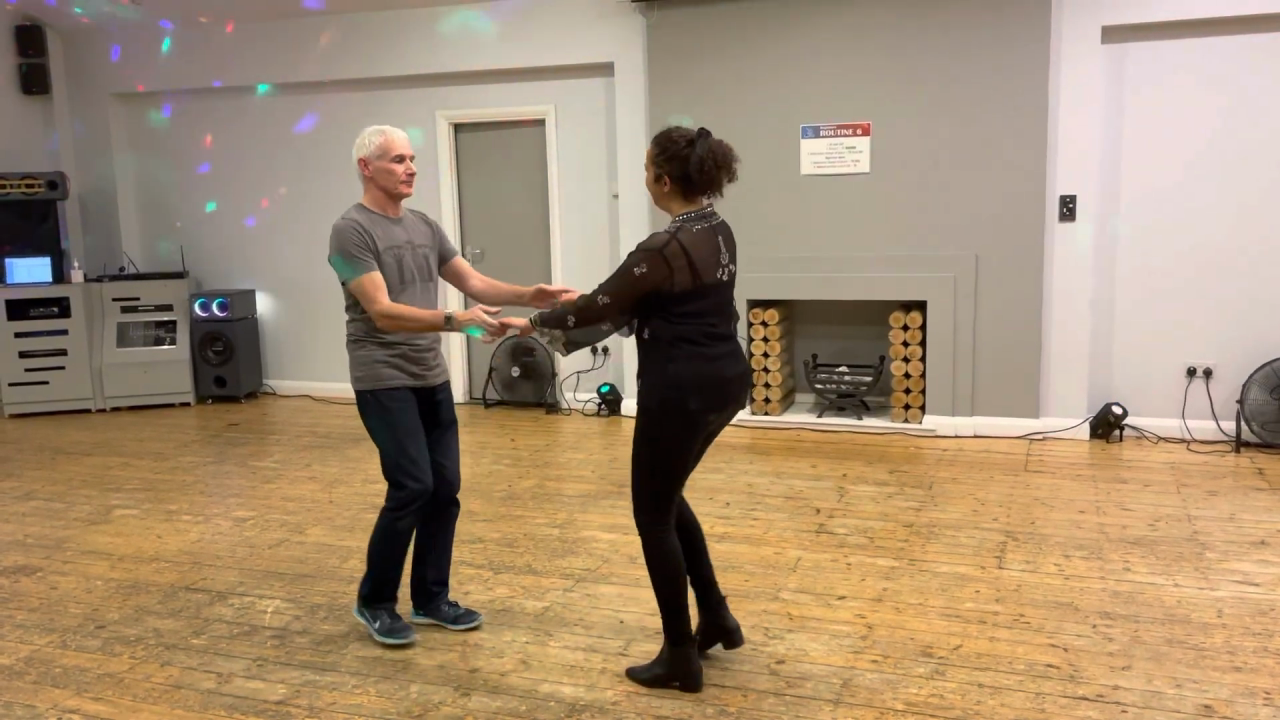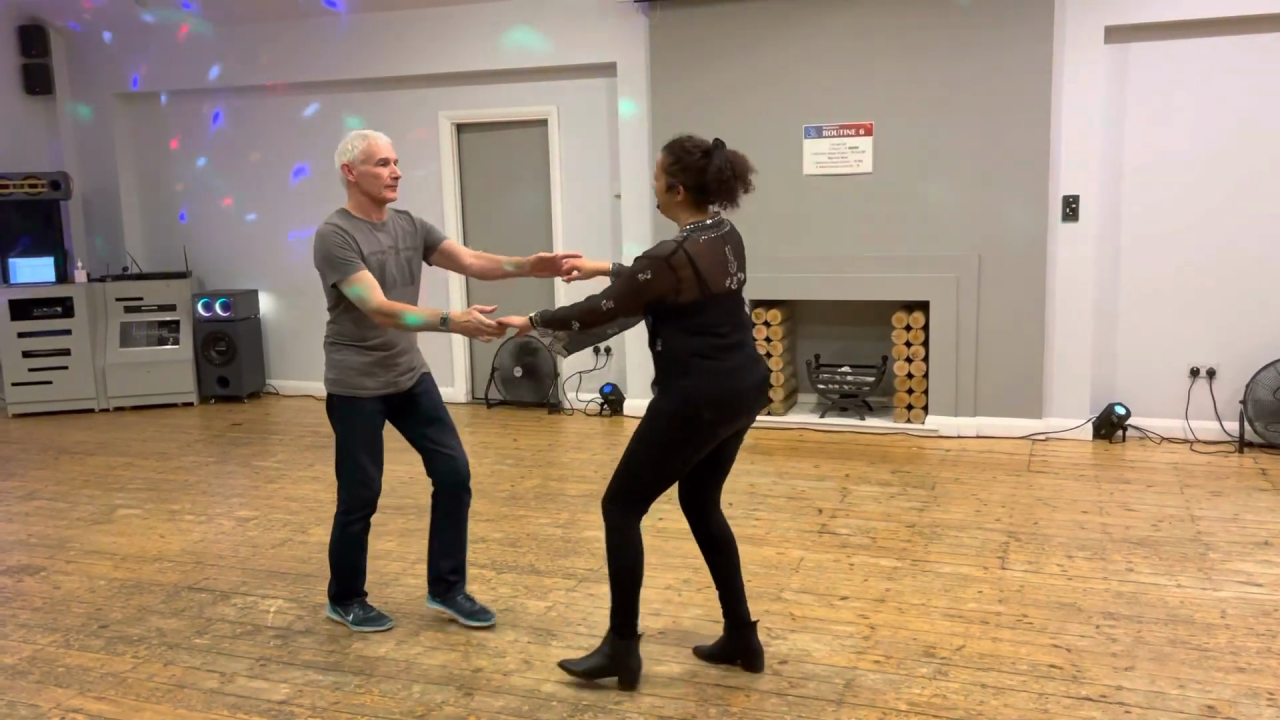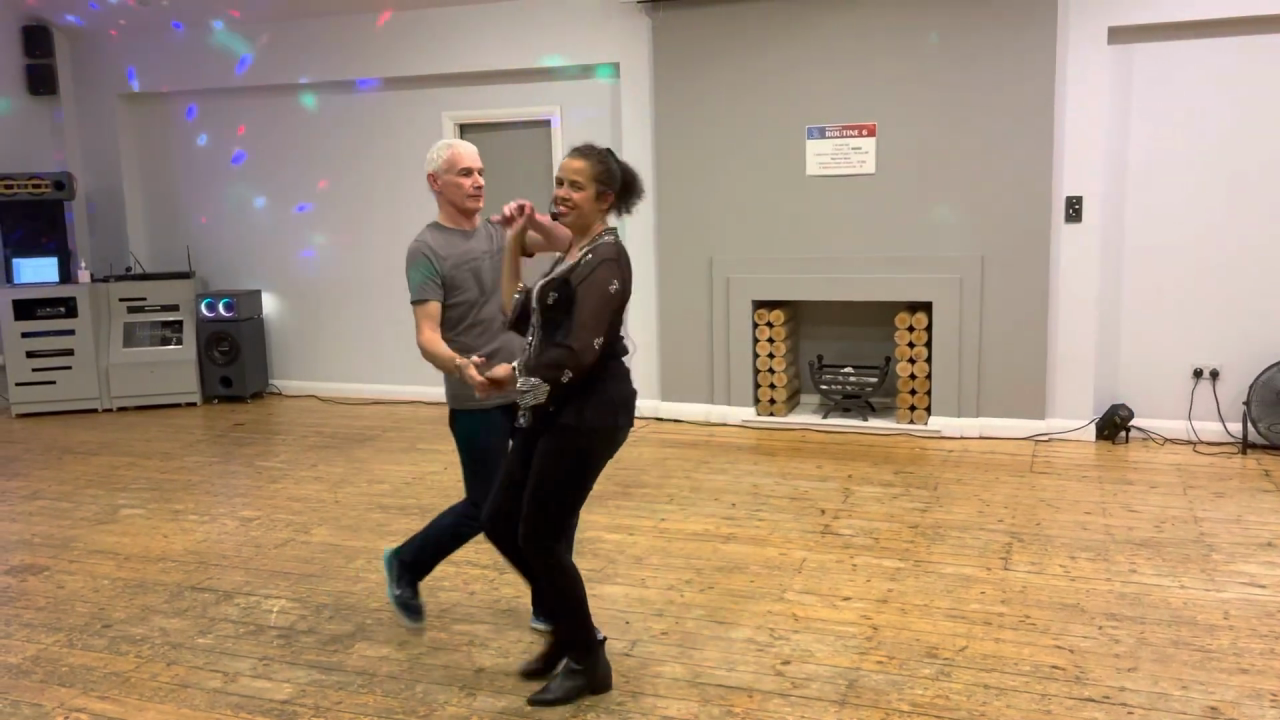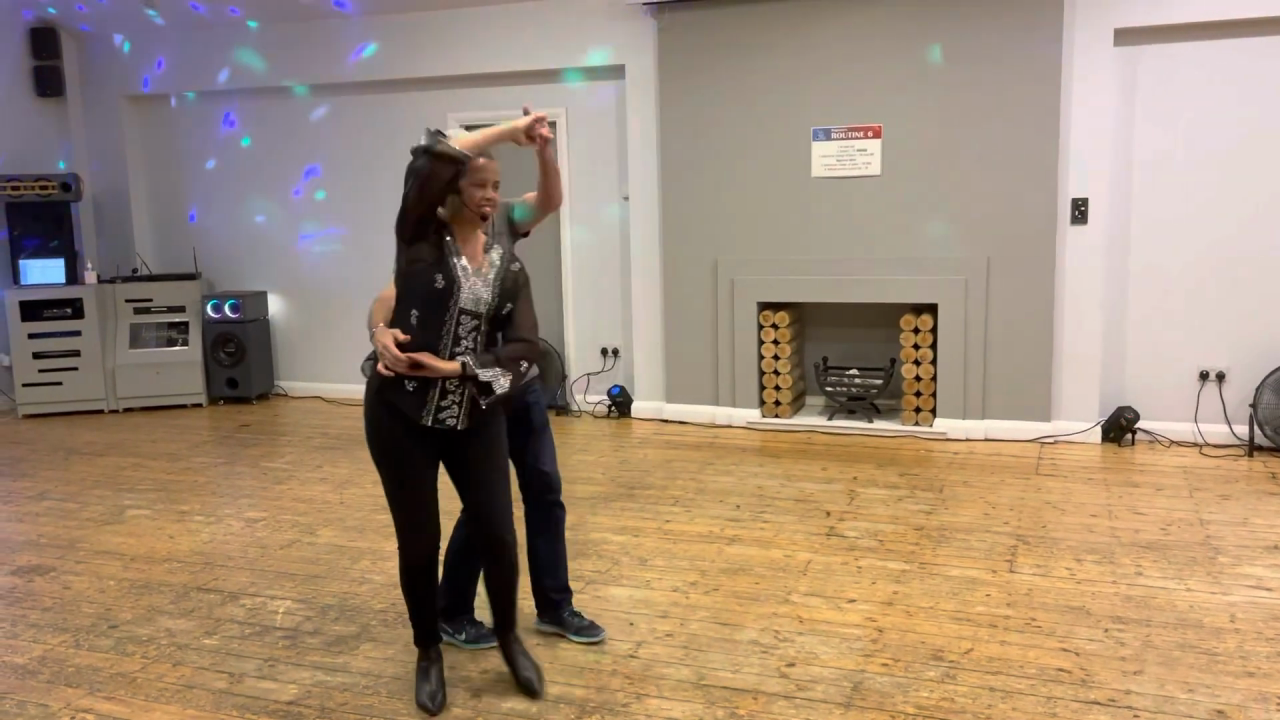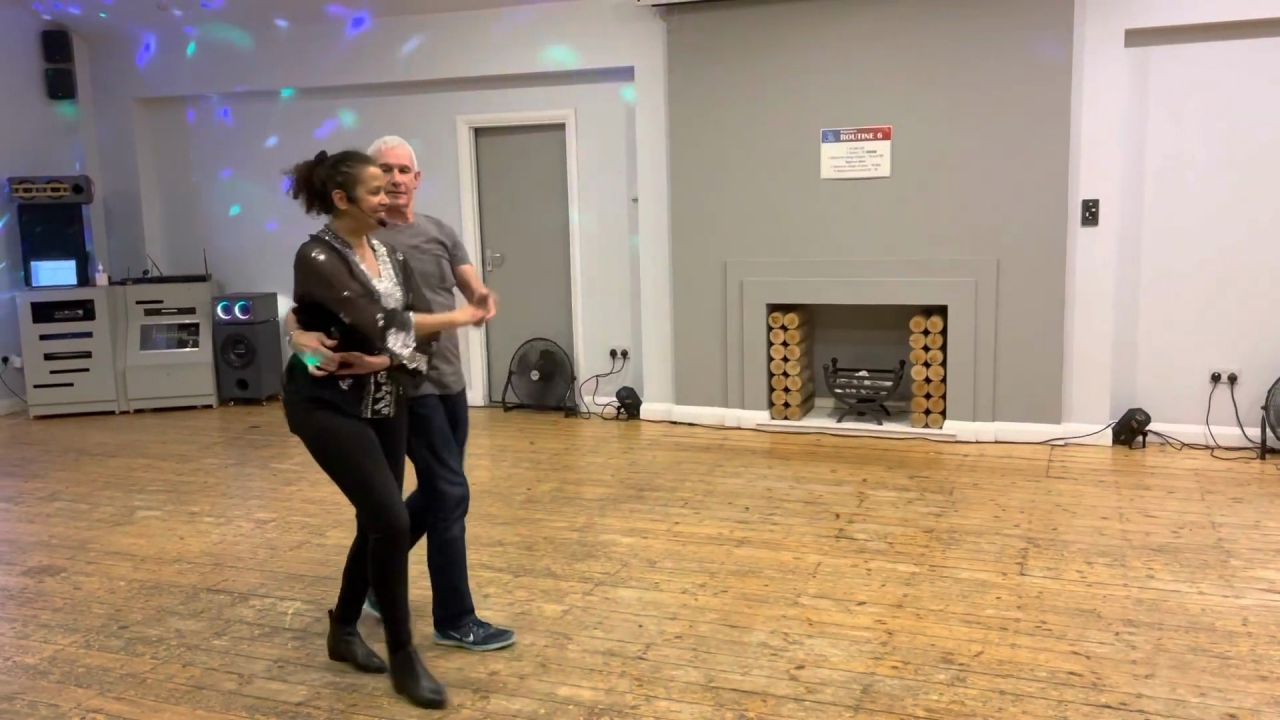
dt=0.5s
person 1, frame 1
left shoulder: (665, 248)
right shoulder: (718, 231)
left elbow: (603, 307)
left wrist: (532, 322)
right wrist: (581, 302)
left hip: (683, 389)
right hip: (726, 379)
left knee: (653, 514)
right knee: (664, 497)
left ankle: (681, 655)
right ankle: (714, 617)
person 1, frame 2
left shoulder: (673, 255)
right shoulder: (725, 237)
left elbow: (604, 311)
left wrist: (531, 322)
right wrist: (606, 267)
left hip: (698, 397)
right hip: (743, 384)
left knee: (622, 505)
right knee: (701, 505)
left ankle: (622, 648)
right ankle: (741, 637)
person 1, frame 3
left shoulder: (607, 259)
right shoulder: (570, 252)
left elbow: (580, 350)
right elbow: (520, 316)
left wrist: (513, 372)
right wrist: (514, 248)
left hip: (588, 413)
right hip: (550, 411)
left knee: (540, 536)
right knee: (499, 523)
left ankle: (588, 663)
right ankle: (567, 635)
person 1, frame 4
left shoulder: (508, 265)
right shoulder: (419, 230)
left elbow: (522, 347)
right elbow: (429, 160)
left wrist: (456, 368)
right wrist: (510, 130)
left hip: (476, 413)
right hip: (402, 409)
left knee: (497, 536)
right knee: (419, 540)
left ankle: (509, 637)
right ankle: (429, 657)
person 1, frame 5
left shoulder: (388, 254)
right shoulder: (316, 256)
left elbow: (412, 330)
right elbow: (374, 323)
left wrist: (382, 360)
right wrist: (455, 317)
left hip: (381, 405)
right hip: (328, 405)
left knee: (381, 524)
right knee: (391, 520)
left ankle: (344, 631)
right ankle: (404, 657)
person 2, frame 1
left shoulder: (424, 226)
right shoulder: (351, 231)
left elbow: (471, 281)
right elbow: (382, 311)
left wrist: (528, 296)
right wrist: (456, 321)
left hip: (432, 377)
right hip: (383, 381)
left knee: (445, 487)
right knee: (413, 487)
left ankle: (430, 597)
right ankle: (375, 602)
person 2, frame 2
left shoulder: (412, 226)
right shoulder: (334, 237)
left elbow: (473, 262)
right elbow: (379, 309)
left wrist: (530, 265)
right wrist: (452, 321)
left hip: (410, 378)
right hip: (356, 388)
left knee: (453, 473)
right knee: (360, 496)
left ankle: (447, 589)
right ankle: (345, 599)
person 2, frame 3
left shoulder: (502, 231)
right shoulder: (426, 250)
left elbow: (566, 243)
right elbow: (428, 336)
left wrist: (537, 224)
right wrist: (461, 367)
right hip: (476, 400)
right knee: (483, 506)
left ankle: (550, 606)
right ankle: (405, 565)
person 2, frame 4
left shoulder: (499, 215)
left elbow: (548, 204)
right elbow: (388, 297)
left wrist: (543, 153)
right wrist: (381, 331)
left hip: (521, 380)
left knee: (546, 490)
left ankle: (555, 607)
right ankle: (452, 614)
person 2, frame 5
left shoulder: (441, 232)
left elbow: (470, 289)
left wrist: (484, 300)
right wrist: (302, 336)
left hip: (450, 383)
right hip: (408, 387)
left knee: (437, 492)
right knee: (449, 494)
right ankle: (455, 620)
